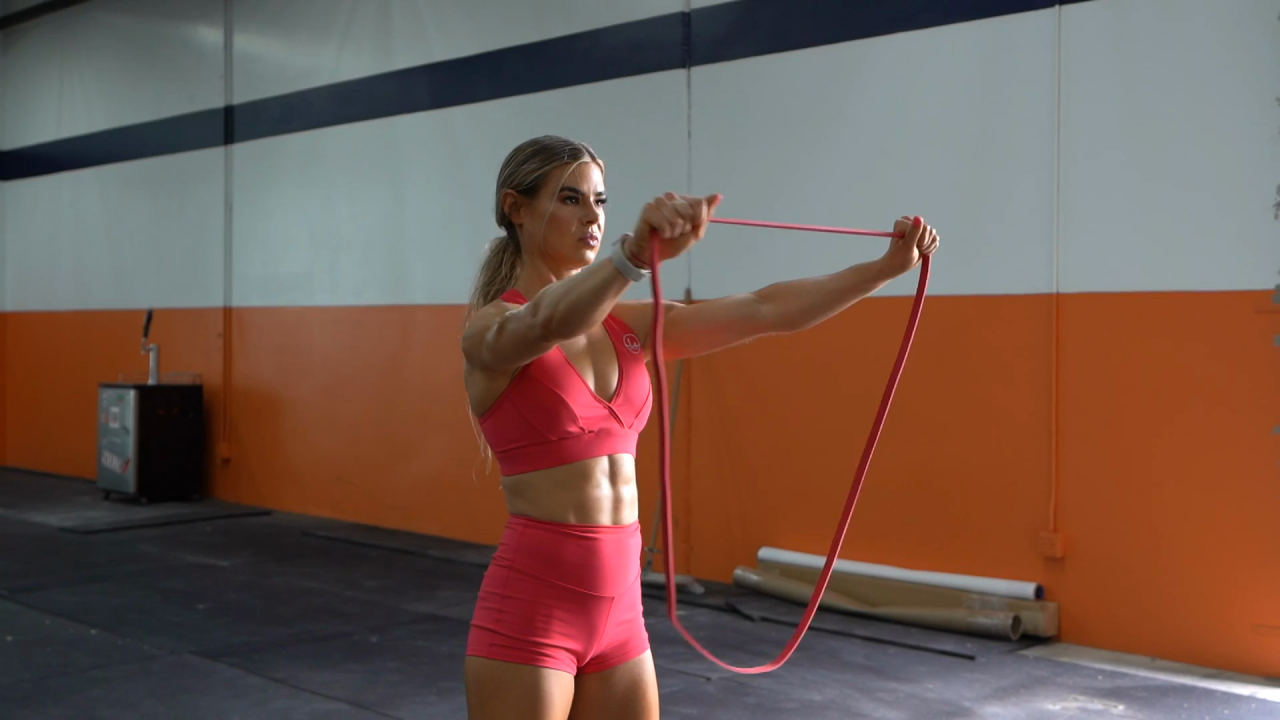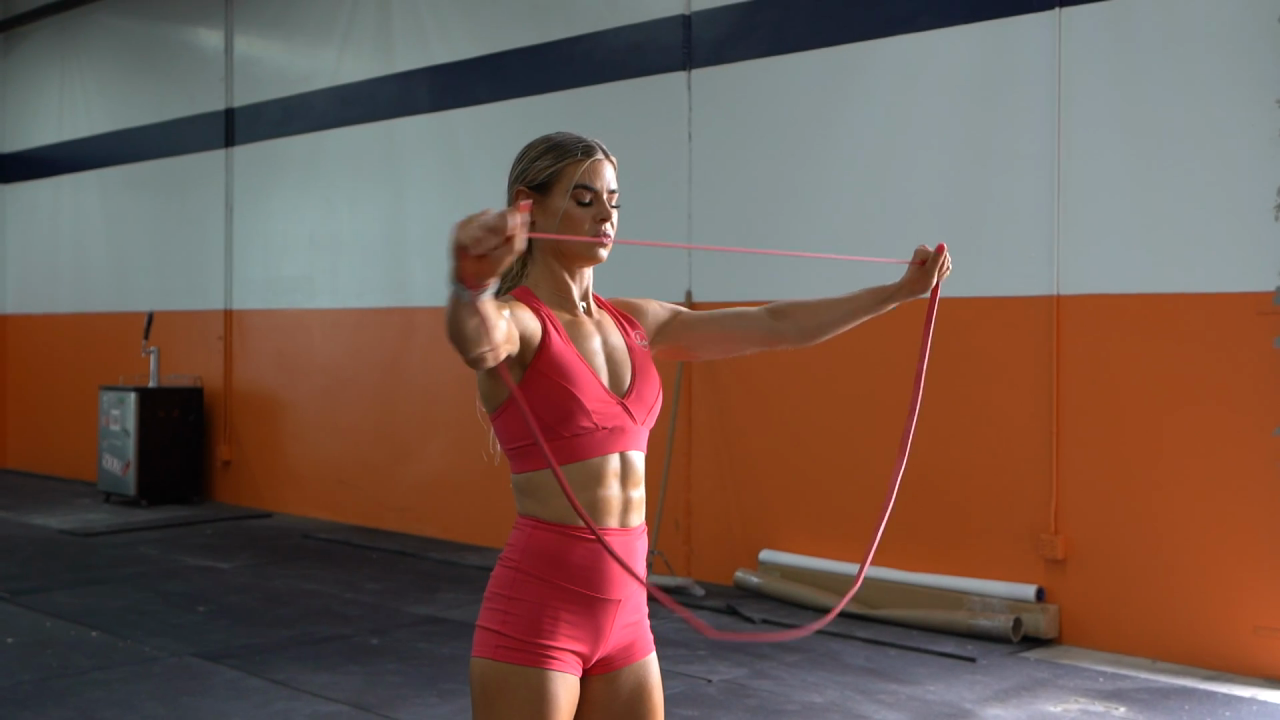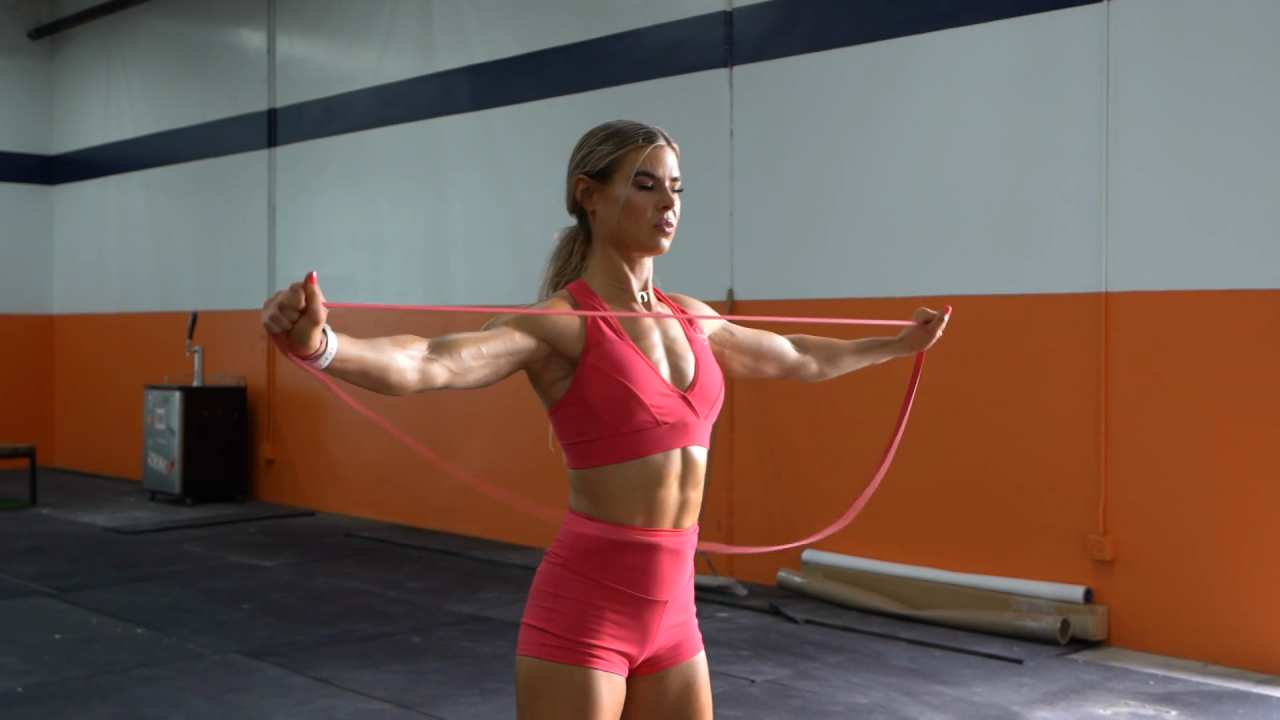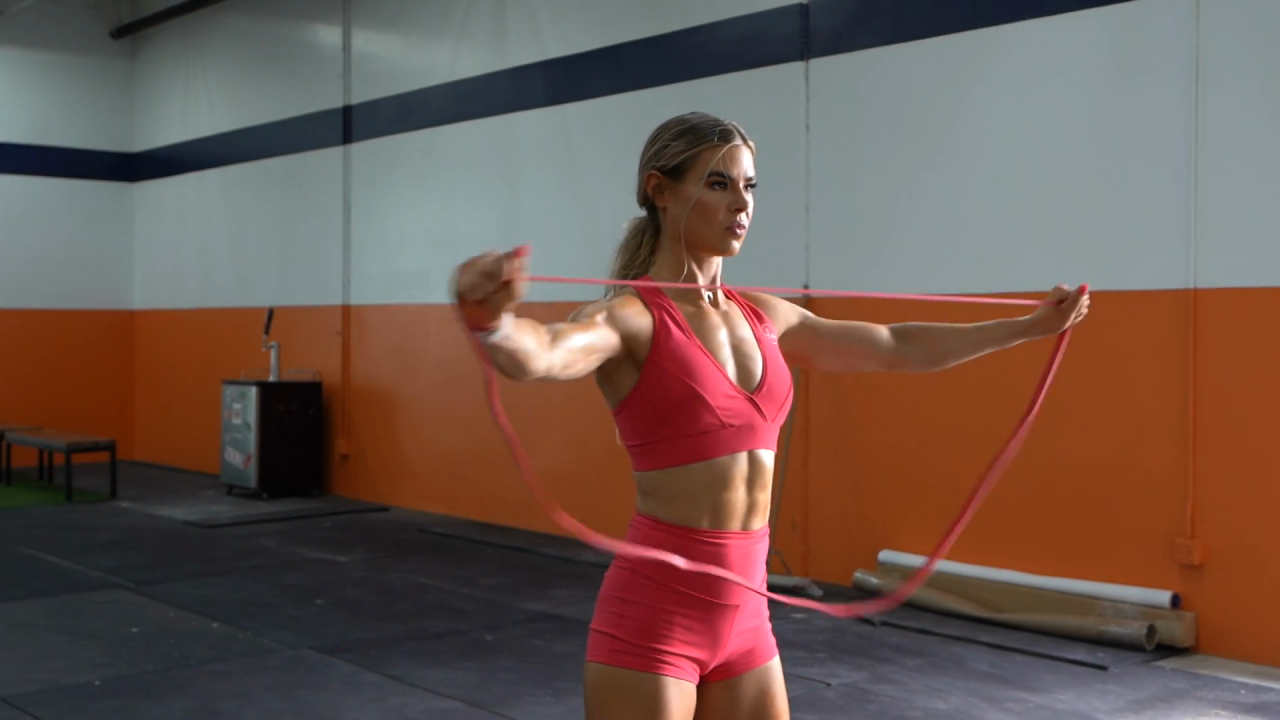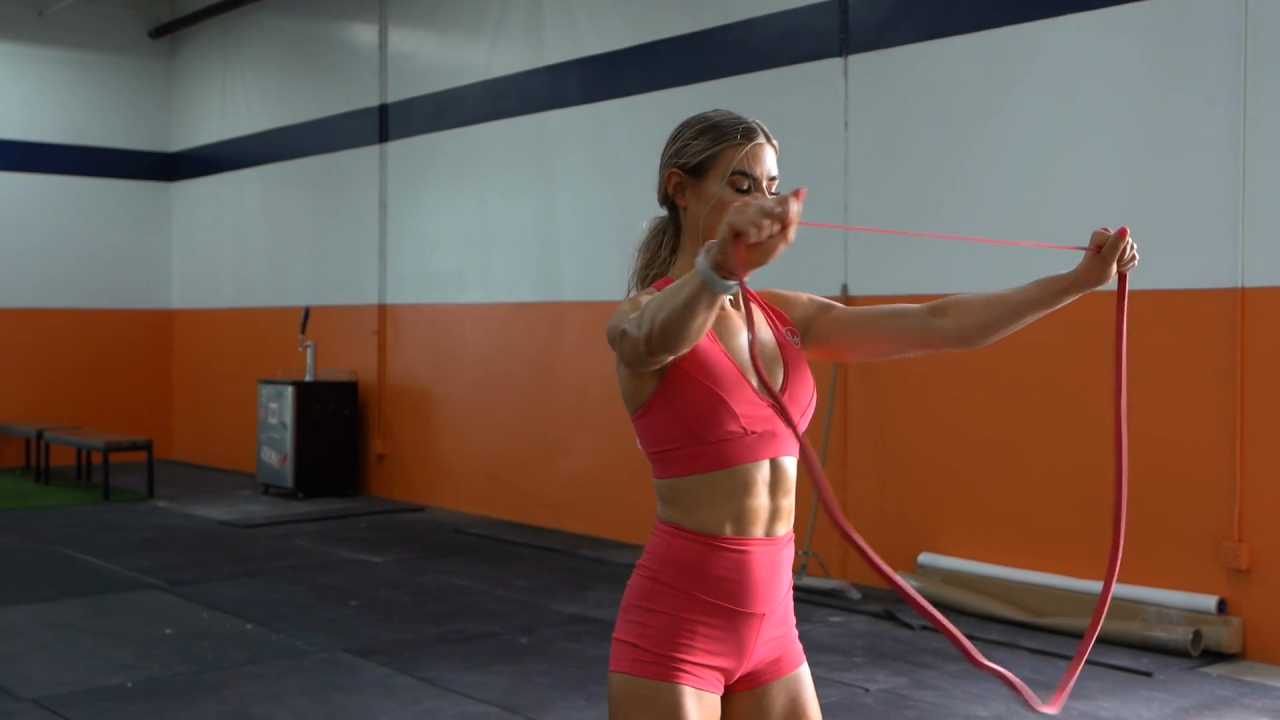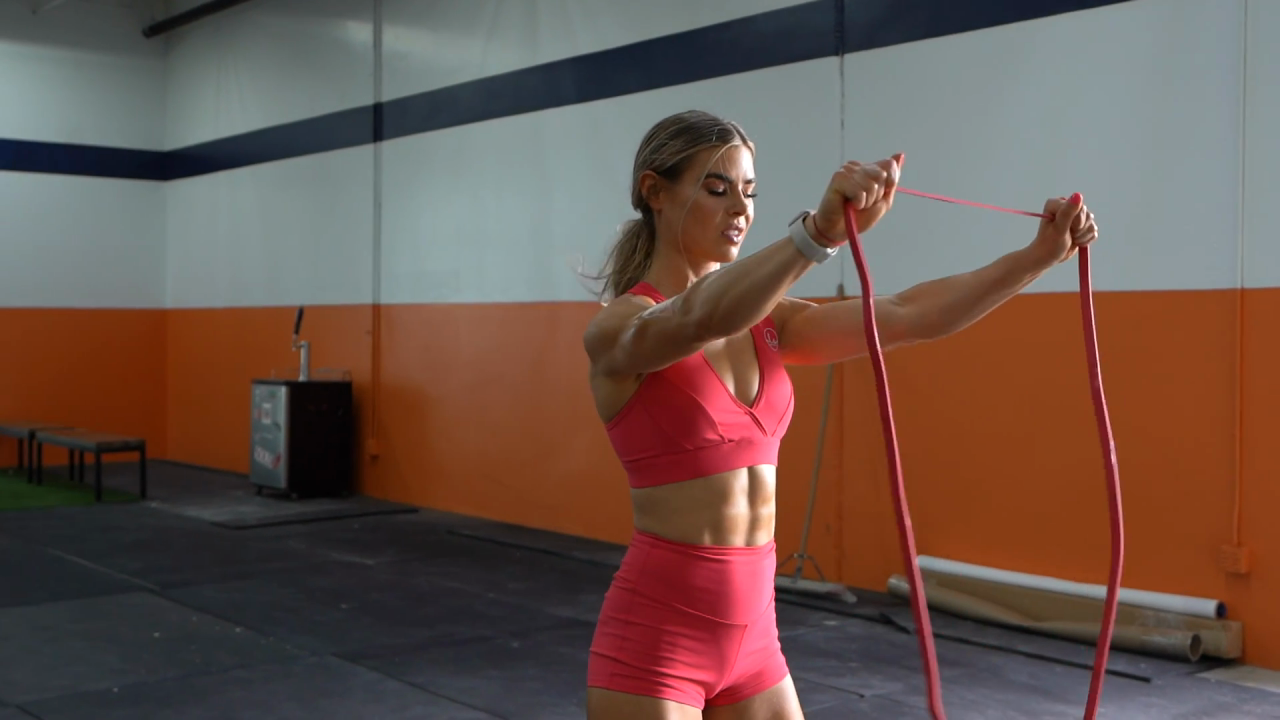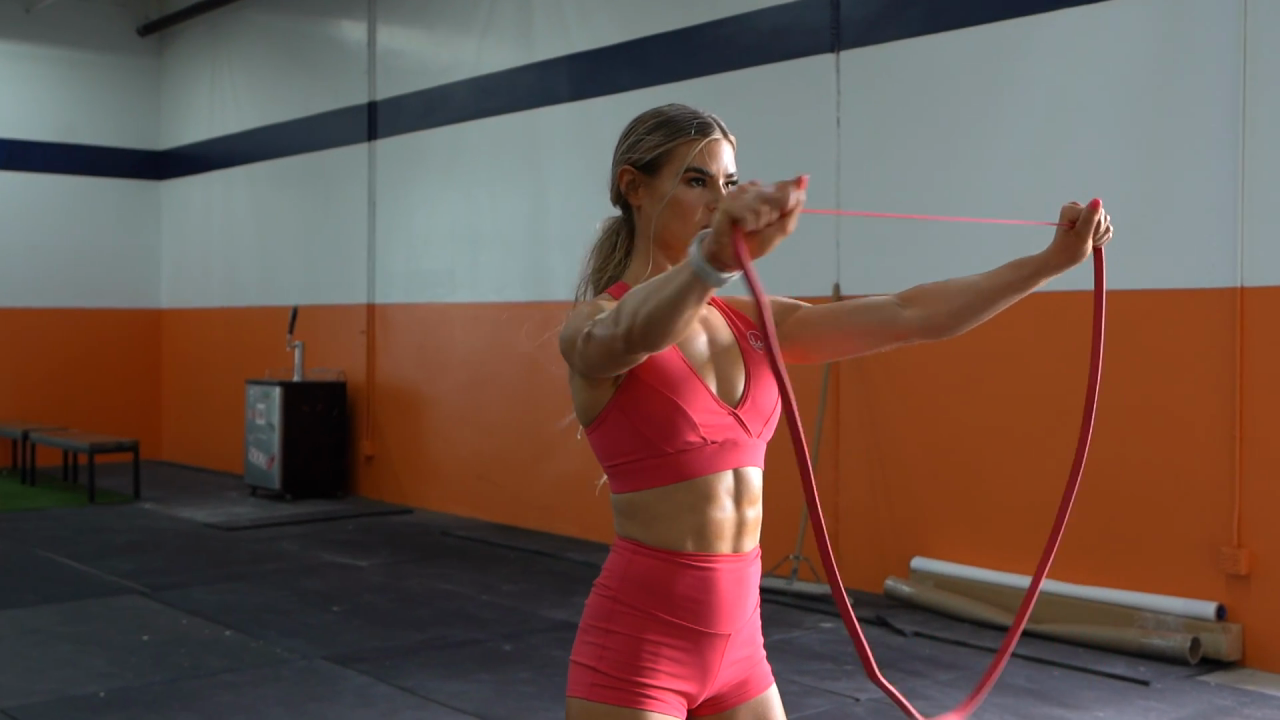
dt=0.4s
person 1, frame 1
left shoulder: (626, 324)
right shoulder: (493, 327)
left elbow: (765, 311)
right elbow: (549, 325)
left wrist: (888, 265)
right wrist: (636, 253)
left hip: (615, 611)
right hip: (528, 614)
person 1, frame 2
left shoulder: (634, 323)
right shoulder: (508, 322)
left elbow: (774, 327)
right elbow: (474, 339)
left wrist: (901, 289)
right wrist: (473, 278)
left hip: (620, 612)
right hip: (533, 614)
person 1, frame 3
left shoulder: (687, 319)
right shoulder: (558, 323)
left elbow: (794, 358)
right elbow: (426, 365)
left wrist: (900, 344)
right wrist: (318, 345)
left hip: (670, 609)
right hip: (582, 610)
person 1, frame 4
left shoulder: (761, 317)
right shoulder: (623, 317)
left elbow: (898, 346)
right elbow: (540, 354)
left wrist: (1031, 325)
right wrist: (490, 322)
left hip: (742, 615)
right hip: (649, 619)
person 1, frame 5
left shoulder: (786, 317)
right shoulder: (643, 319)
left elbow: (938, 326)
right elbow: (662, 337)
left wrist: (1080, 280)
right wrist: (719, 260)
left hip: (769, 626)
right hip: (673, 630)
person 1, frame 6
left shoulder: (767, 323)
right shoulder: (617, 327)
left elbow: (909, 315)
right elbow: (708, 318)
left wrist: (1039, 254)
right wrist: (821, 231)
left hip: (750, 637)
right hip: (652, 641)
person 1, frame 7
left shoulder: (747, 323)
right shoulder: (595, 327)
left elbow: (909, 316)
right elbow: (637, 333)
left wrist: (1053, 258)
right wrist: (715, 254)
left hip: (734, 646)
right hip: (634, 652)
